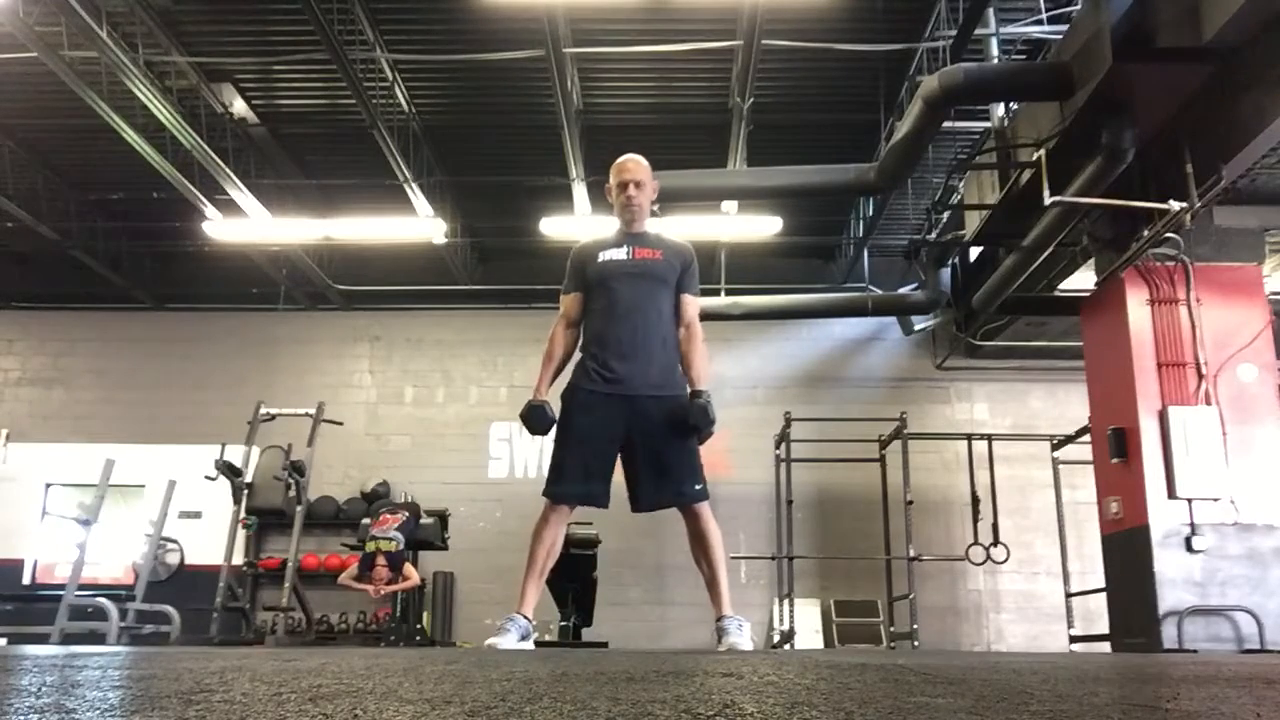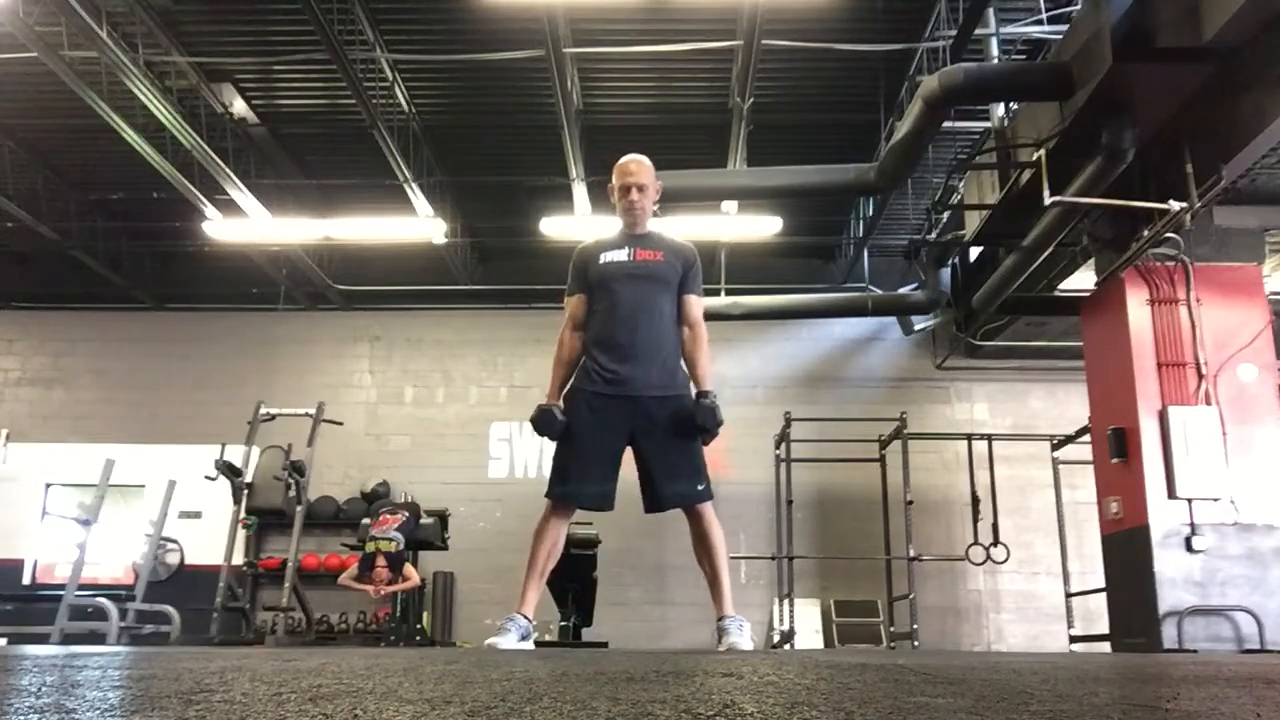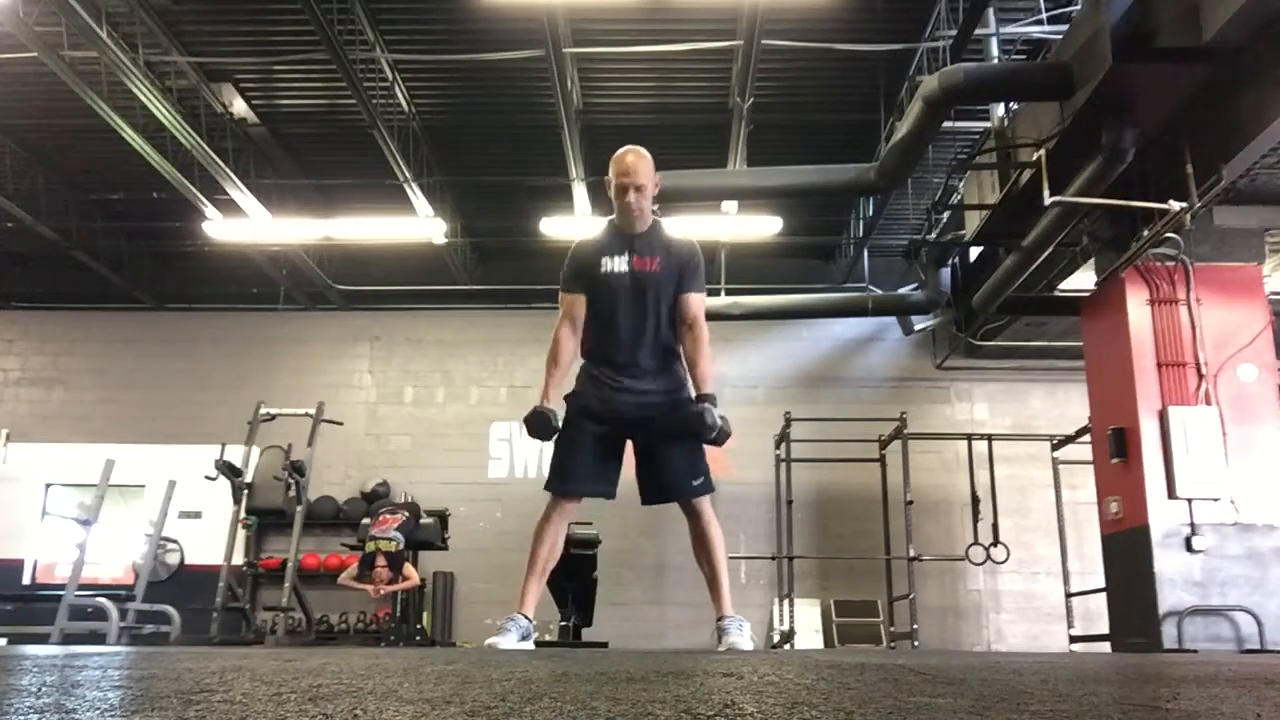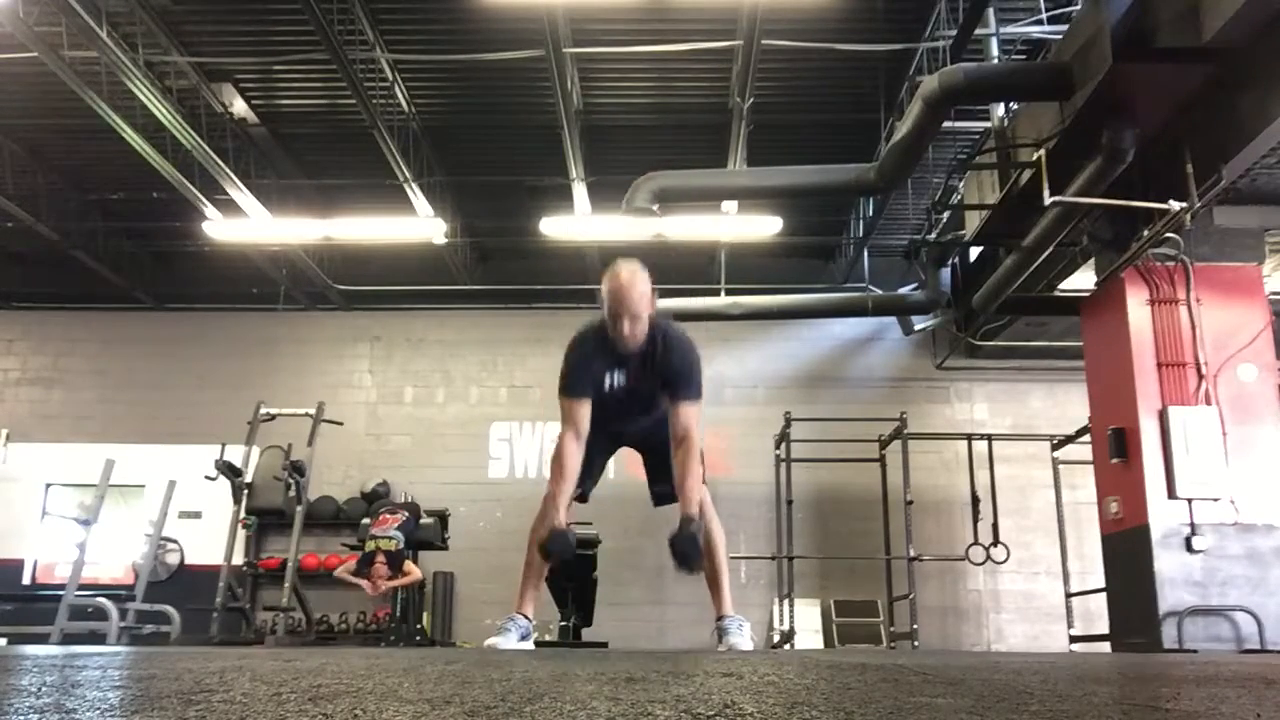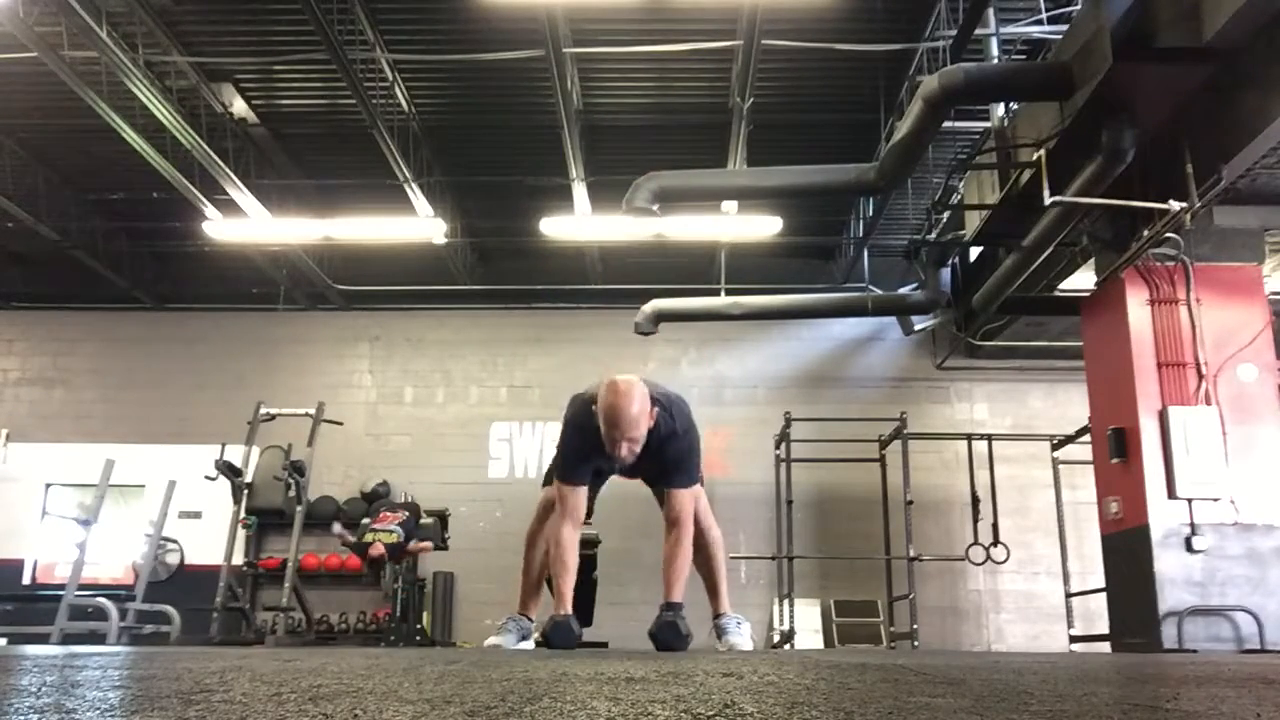
dt=0.4s
person 1, frame 1
left shoulder: (679, 254)
right shoulder: (586, 254)
left elbow: (689, 328)
right elbow: (567, 326)
left wrist: (699, 392)
right wrist: (540, 390)
left hip: (661, 395)
right hip: (593, 395)
left knee: (695, 503)
right knee: (559, 502)
left ankle: (727, 619)
right ankle: (521, 620)
person 1, frame 2
left shoulder: (681, 255)
right shoulder: (589, 255)
left elbow: (693, 329)
right elbow: (573, 330)
left wrist: (704, 392)
right wrist: (552, 396)
left hip: (665, 396)
right hip: (595, 397)
left knee: (698, 503)
right knee: (561, 502)
left ankle: (729, 620)
right ankle: (522, 621)
person 1, frame 3
left shoulder: (682, 252)
right shoulder: (586, 252)
left elbow: (694, 326)
right elbow: (569, 327)
left wrist: (705, 396)
right wrist: (546, 397)
left hip: (665, 398)
right hip: (596, 400)
left knee: (696, 502)
right knee: (563, 501)
left ankle: (728, 619)
right ankle: (522, 619)
person 1, frame 4
left shoulder: (677, 346)
right shoulder: (584, 347)
left elbow: (685, 436)
right elbow: (573, 435)
left wrist: (689, 519)
right wrist: (556, 514)
left hip: (656, 419)
right hip: (598, 418)
left knee: (701, 503)
right knee: (552, 508)
left ankle: (728, 620)
right ankle: (521, 620)
person 1, frame 5
left shoulder: (677, 427)
right shoulder: (579, 424)
left elbow: (679, 524)
right elbow: (569, 524)
left wrist: (672, 607)
right wrist: (562, 612)
left hip: (659, 453)
left knee: (695, 511)
right knee: (551, 506)
left ankle: (725, 619)
right ankle: (522, 621)
